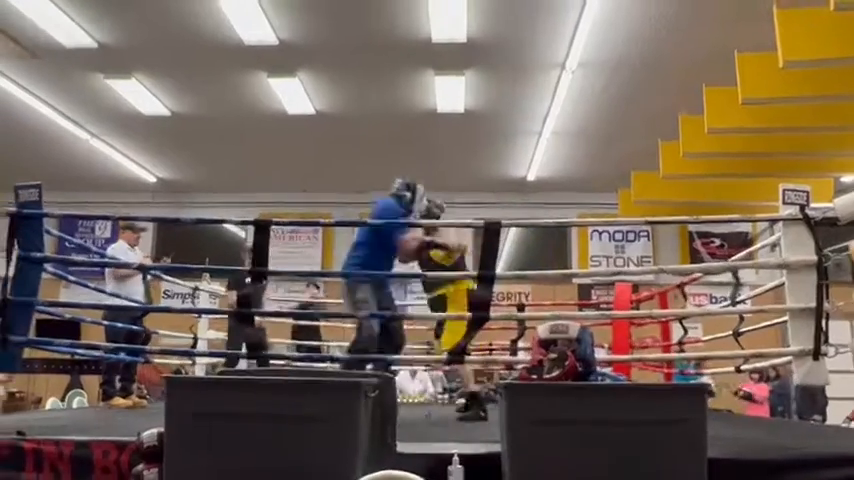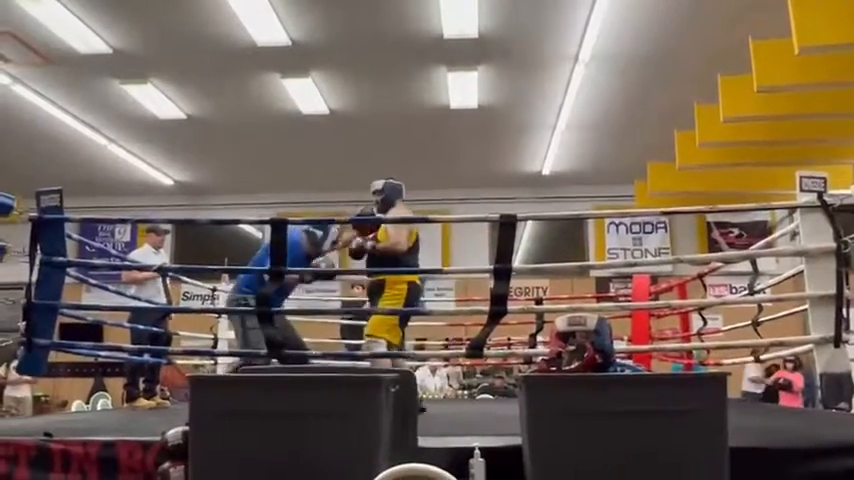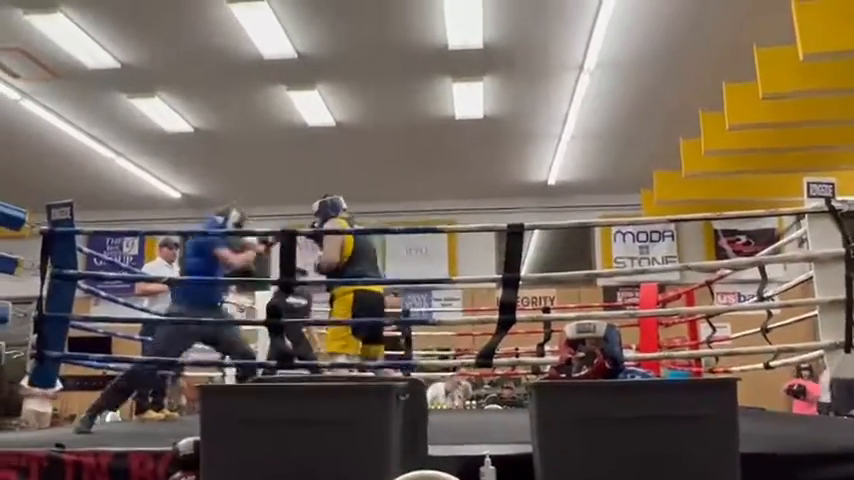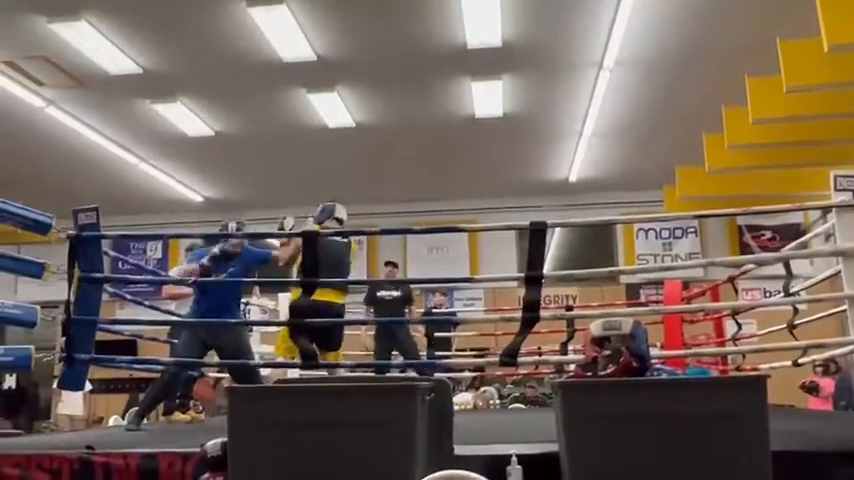
dt=0.7s
person 1, frame 1
left shoulder: (390, 208)
right shoulder: (390, 209)
left elbow: (404, 257)
right elbow: (406, 245)
left wrist: (422, 243)
right wrist: (420, 236)
left hip: (376, 278)
right hip: (358, 279)
left knee: (393, 336)
right knee: (369, 332)
person 1, frame 2
left shoulder: (303, 246)
right shoulder: (292, 242)
right wrist: (304, 276)
left hip: (268, 307)
right hip: (246, 304)
left knee: (298, 353)
right knee: (255, 360)
person 1, frame 3
left shoulder: (215, 240)
right shoulder: (206, 236)
right elbow: (234, 261)
right wrist: (257, 250)
left hip: (211, 313)
right hip: (185, 314)
left knee: (246, 358)
right knee: (148, 366)
person 1, frame 4
left shoulder: (247, 254)
right shoulder: (203, 254)
left elbow: (281, 257)
right elbow: (180, 274)
left wrist: (288, 237)
right wrist: (211, 259)
left hip: (230, 325)
right hip: (199, 324)
left knee: (247, 373)
right knee: (175, 371)
right ankle: (139, 414)
person 2, frame 1
left shoulder: (444, 235)
left elbow: (459, 249)
left hip: (457, 297)
right hip: (444, 301)
left knee: (453, 350)
right knee: (453, 351)
left ankle: (477, 405)
right ankle: (473, 398)
person 2, frame 2
left shoulder: (399, 214)
right shoulder: (391, 218)
left elbow: (399, 246)
left wrist: (368, 246)
left hip: (397, 286)
right hip: (389, 287)
left knee: (375, 340)
right knee: (389, 343)
person 2, frame 3
left shoulder: (333, 225)
right shoulder: (357, 228)
left elbow: (331, 260)
left wrist: (319, 264)
right wrist: (321, 238)
left hip: (353, 295)
right hip: (374, 295)
left knee: (338, 352)
right knee: (373, 357)
person 2, frame 4
right shoulder: (348, 243)
left elbow: (285, 259)
left hip: (306, 302)
right hip: (334, 306)
left knee: (283, 356)
right knee: (333, 362)
person 3, frame 1
left shoulder: (137, 252)
right shoulder: (116, 249)
right elbow: (117, 272)
right wrist: (141, 267)
left hip: (135, 309)
right hip: (118, 308)
left ankle: (127, 392)
right ankle: (109, 394)
person 3, frame 2
left shoulder: (163, 255)
right shoulder: (138, 254)
right elbow: (126, 277)
right wrist: (152, 274)
left hip: (160, 310)
right hip: (143, 310)
left ankle: (150, 393)
right ankle: (133, 395)
person 3, frame 3
left shoulder: (176, 269)
right shoulder: (151, 267)
right elbow: (139, 289)
right wrist: (165, 287)
right hip: (155, 321)
left ankle: (158, 405)
right ankle: (142, 407)
person 3, frame 4
right shoulder: (178, 272)
right elbow: (166, 293)
right wrist: (190, 291)
right hip: (182, 324)
left ankle: (185, 407)
right ankle: (170, 409)
